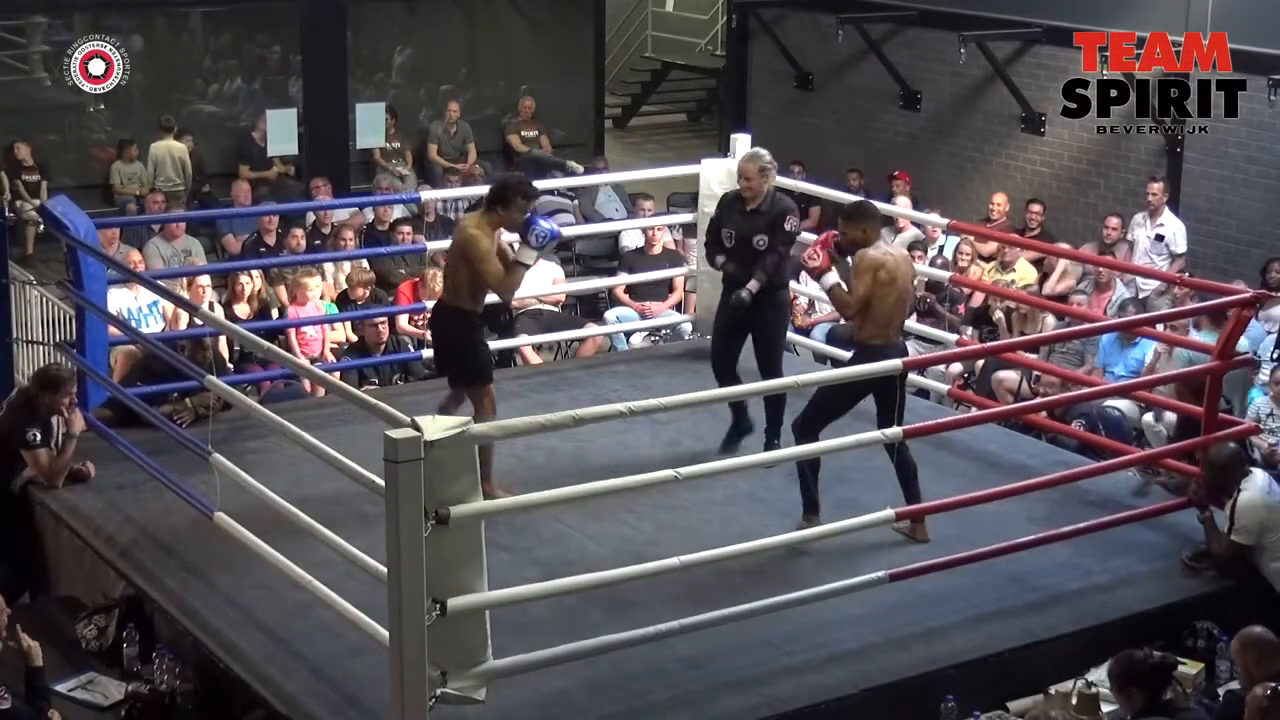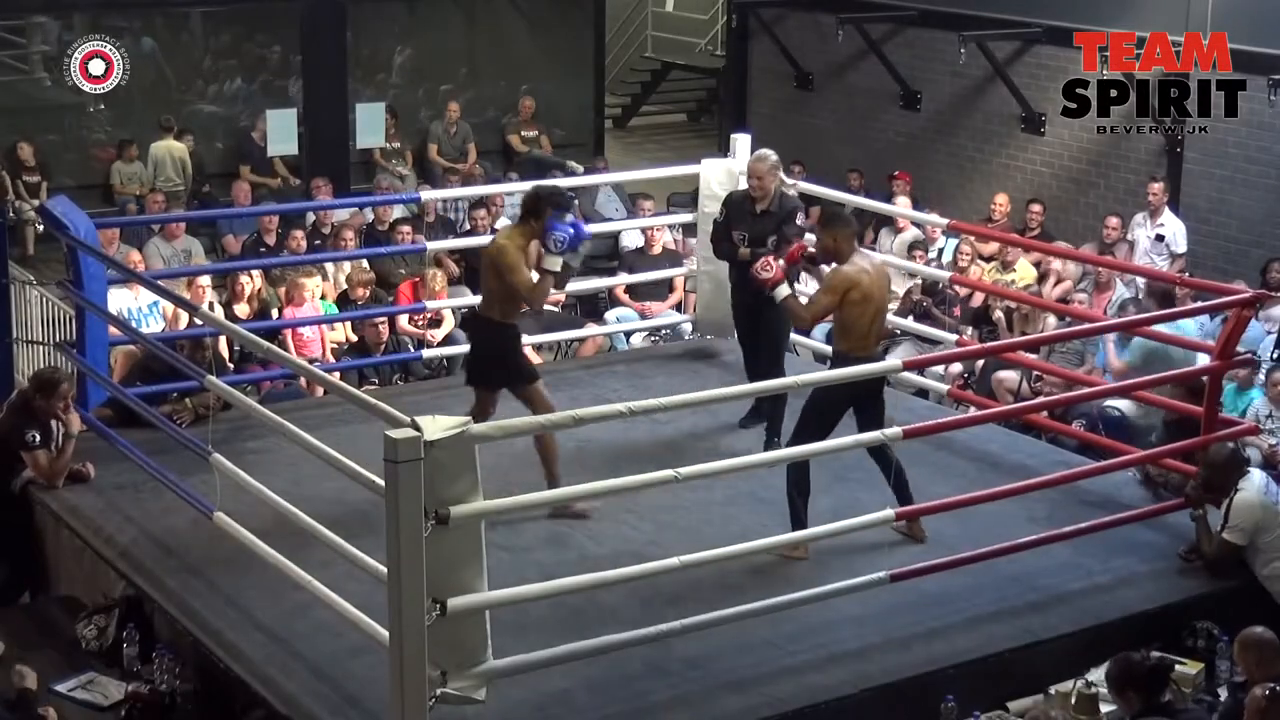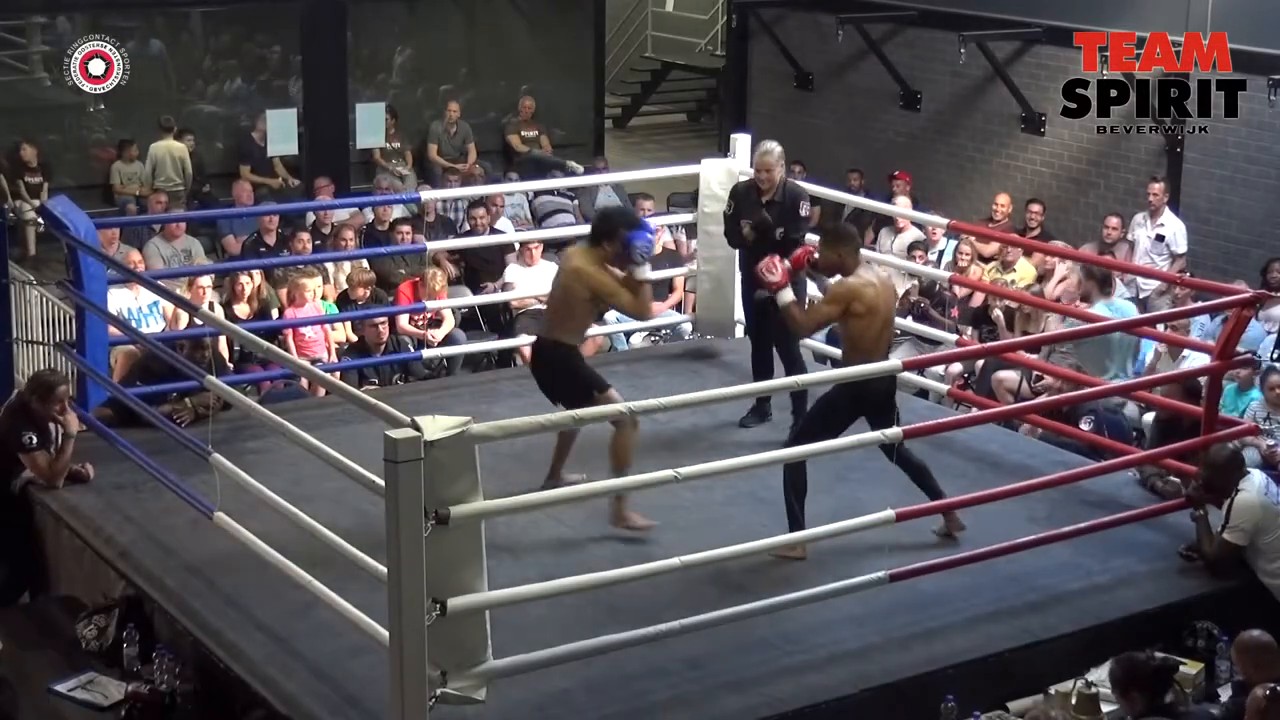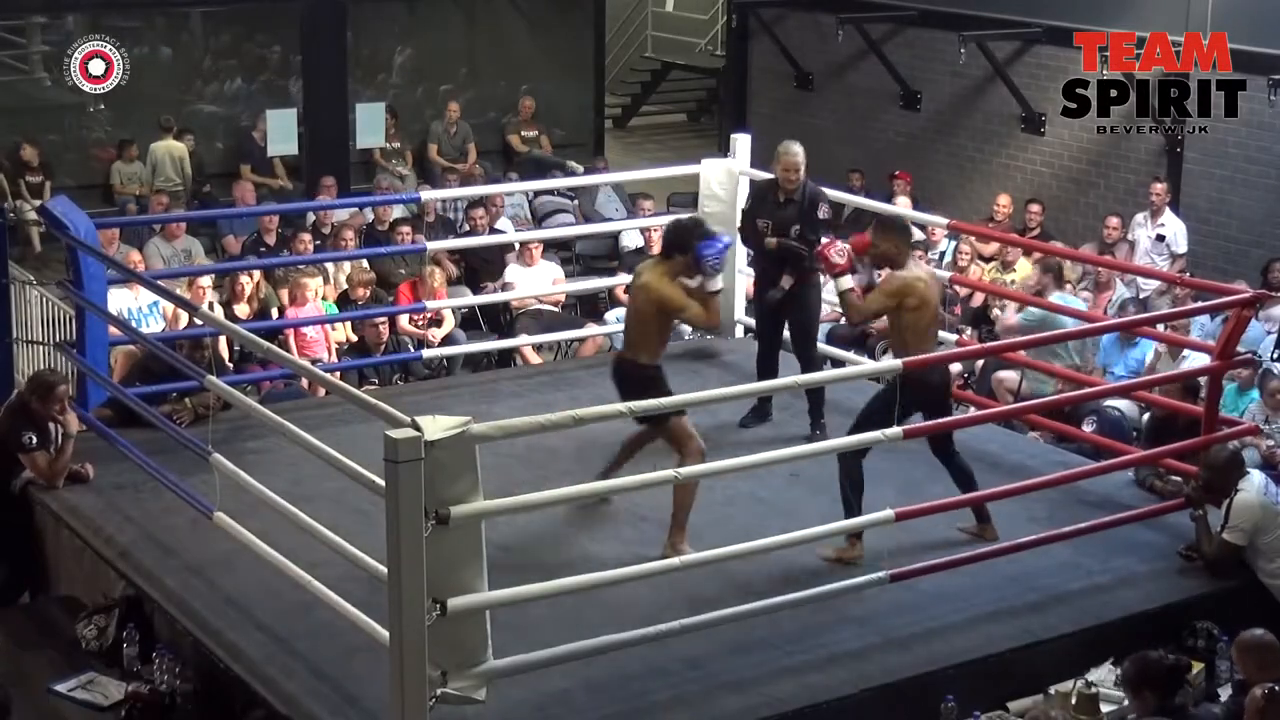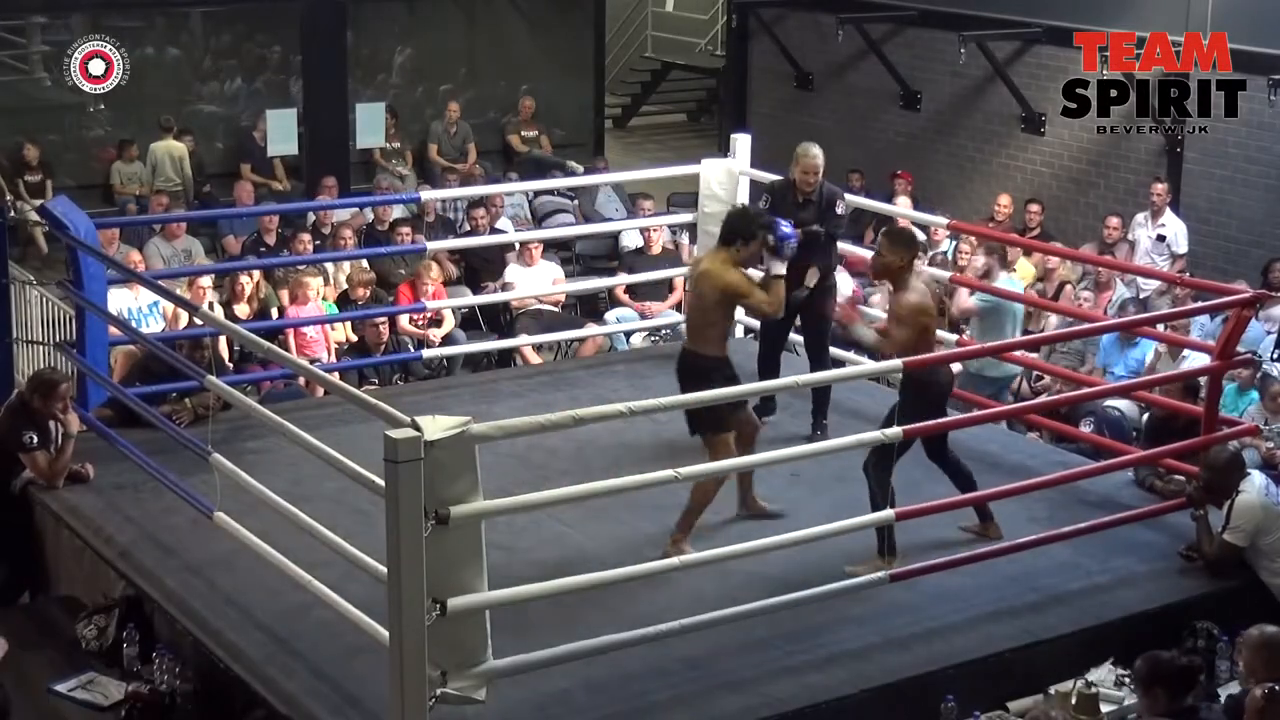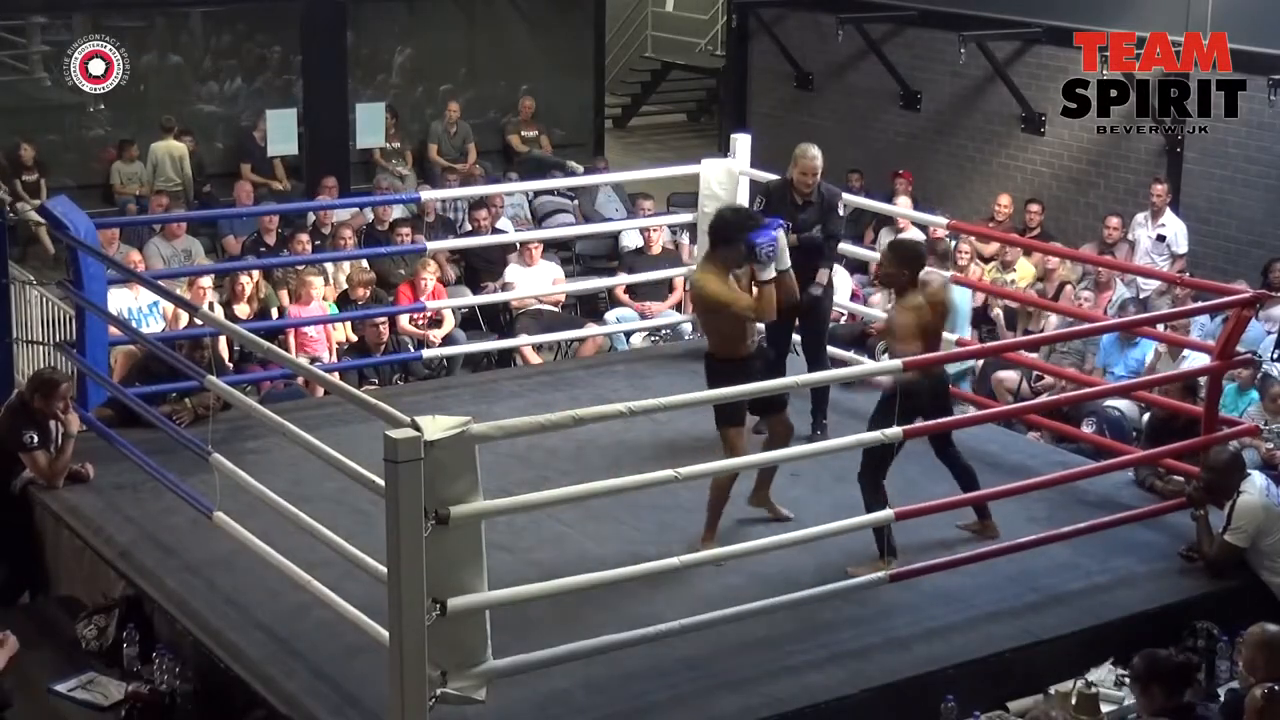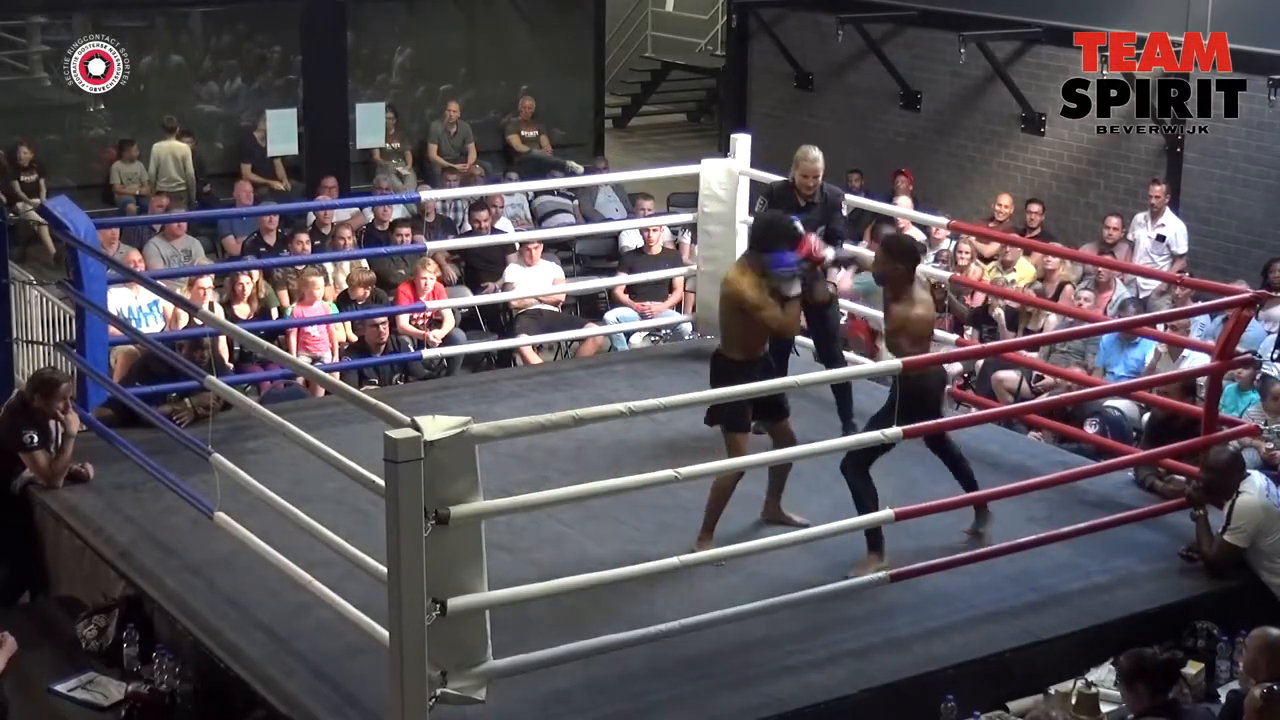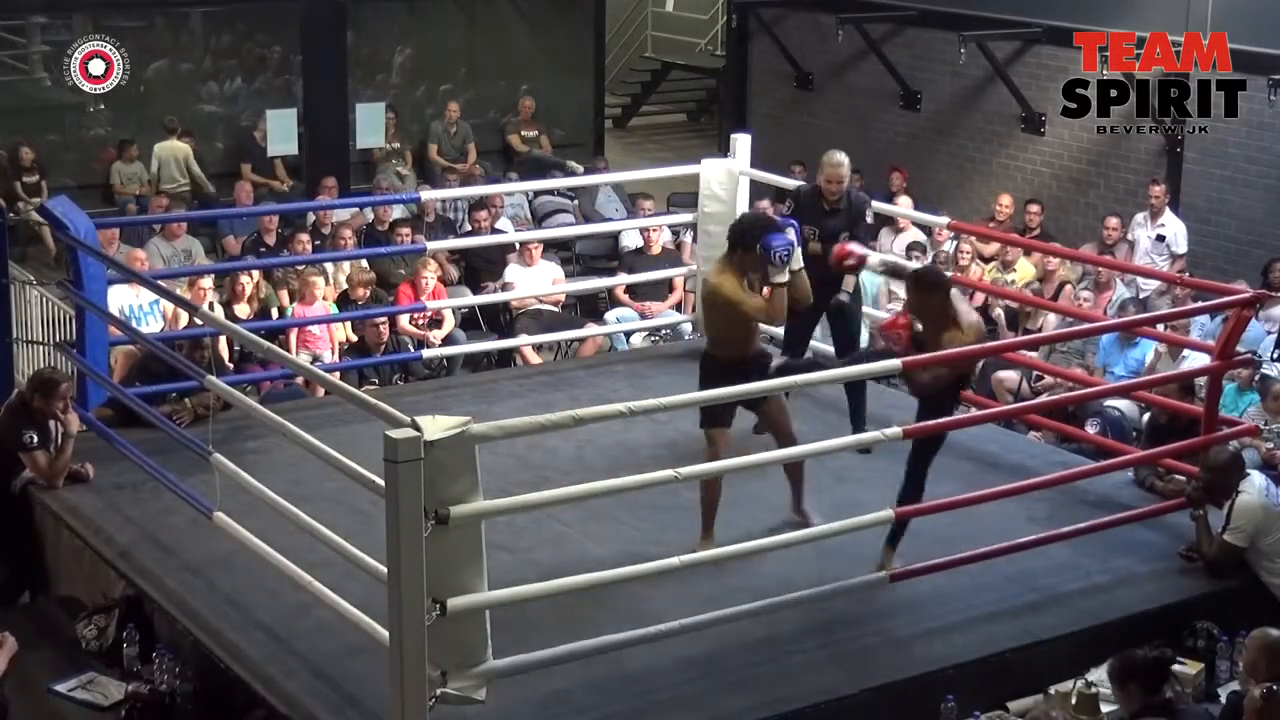
dt=0.3s
person 1, frame 1
left shoulder: (869, 258)
right shoulder: (903, 257)
left elbow: (849, 307)
left wrist: (823, 272)
right wrist: (841, 257)
left hip: (869, 358)
right hip: (897, 354)
left knee: (804, 427)
right knee: (894, 439)
left ankle: (810, 518)
right ankle: (917, 523)
person 1, frame 2
left shoulder: (844, 274)
right shoulder: (877, 267)
left elbow: (805, 321)
left wrist: (777, 285)
right wrist: (811, 266)
left hip: (848, 370)
right hip: (875, 365)
left knee: (799, 449)
right knee: (878, 444)
left ankle: (797, 540)
right ankle: (914, 522)
person 1, frame 3
left shoulder: (847, 288)
right shoulder: (881, 278)
left elbow: (803, 326)
left wrist: (780, 288)
right wrist: (814, 271)
left hip: (856, 383)
right hip: (884, 379)
left knee: (796, 451)
right knee: (896, 449)
left ankle: (794, 541)
right ankle: (950, 517)
person 1, frame 4
left shoulder: (900, 281)
right shoulder: (925, 273)
left elbow: (856, 316)
left wrist: (841, 273)
right wrist: (856, 261)
left hip: (908, 380)
right hip: (936, 373)
left knee: (849, 452)
right knee: (946, 450)
left ankle: (853, 542)
right ankle: (985, 524)
person 1, frame 5
left shoulder: (911, 300)
right shoulder: (910, 282)
left elbow: (888, 352)
left wrist: (856, 326)
left hip: (924, 388)
right hip: (934, 381)
left knee: (876, 466)
right knee: (940, 452)
left ankle: (886, 558)
right ankle: (987, 523)
person 1, frame 6
left shoulder: (902, 316)
right shoulder: (935, 284)
left elbow: (909, 374)
left hip: (912, 392)
right hip: (936, 384)
left knee: (870, 474)
right knee: (947, 451)
left ankle: (886, 559)
right ankle: (985, 521)
person 1, frame 7
left shoulder: (912, 313)
right shoulder: (910, 283)
left elbow: (913, 368)
left hip: (917, 390)
right hip: (932, 379)
left knee: (853, 465)
right knee: (941, 445)
left ankle: (876, 556)
right ankle: (981, 514)
person 1, frame 8
left shoulder: (966, 336)
right shoulder: (941, 294)
left elbow: (924, 384)
right elbow: (903, 270)
left wrist: (901, 352)
right wrist: (868, 260)
left hip: (943, 390)
left knee: (917, 468)
right knee: (850, 365)
left ankle: (890, 547)
person 2, frame 1
left shoulder: (488, 228)
right shoulder: (474, 236)
left elbow: (507, 267)
right elbow: (505, 290)
left wrist: (530, 250)
right wrist: (529, 250)
left hip: (454, 317)
right hip: (458, 322)
left knee: (459, 395)
right knee: (485, 404)
right ankle: (486, 486)
person 2, frame 2
left shoulder: (529, 240)
right shoulder: (506, 246)
left elbow: (555, 283)
right elbow: (535, 299)
left wrist: (565, 256)
right wrist: (554, 258)
left hip: (497, 330)
right hip: (495, 333)
left knee: (483, 409)
right knee: (544, 410)
person 2, frame 3
left shoulder: (576, 255)
right shoulder: (594, 275)
left elbow: (621, 288)
right elbow: (642, 311)
left wrist: (634, 271)
right wrist: (642, 269)
left hip: (545, 350)
right hip: (560, 356)
left knee: (577, 410)
right knee: (626, 419)
left ankle: (555, 476)
right ankle: (620, 509)
person 2, frame 4
left shoulder: (649, 268)
right shoulder: (661, 289)
left elbow: (688, 296)
right elbow: (711, 323)
left wrist: (707, 278)
right wrist: (713, 278)
left hip: (630, 366)
right hip: (641, 375)
left knee: (656, 428)
right knee: (692, 449)
left ankle: (605, 478)
right ankle: (676, 543)
person 2, frame 5
left shoulder: (714, 261)
right shoulder: (719, 275)
left elbow: (764, 295)
right elbow: (774, 310)
left wrist: (774, 264)
right wrist: (778, 266)
left hip: (715, 362)
right hip: (700, 369)
left knee: (750, 428)
right knee: (723, 458)
left ankle: (748, 501)
right ankle: (678, 540)
person 2, frame 6
left shoulder: (738, 264)
right shoulder: (707, 283)
right elbow: (765, 314)
left wrist: (779, 256)
right wrist: (766, 268)
left hip: (756, 356)
right hip: (726, 367)
left knee: (783, 429)
right knee: (736, 456)
left ankle: (761, 495)
right ankle: (708, 538)
person 2, frame 7
left shoulder: (767, 267)
right shoulder: (740, 285)
left elbow: (820, 295)
right elbow: (790, 328)
right wrist: (792, 285)
left hip: (760, 363)
right hip: (731, 370)
left knee: (786, 439)
right knee: (738, 460)
left ankle: (773, 506)
right ankle: (705, 537)
person 2, frame 8
left shoulder: (756, 267)
right shoulder: (719, 284)
left elbow: (805, 300)
right elbow: (774, 316)
left wrist: (794, 259)
right wrist: (779, 272)
left hip: (754, 360)
right hip: (720, 369)
left knee: (787, 437)
right knee: (718, 457)
left ankle: (798, 505)
right ankle: (707, 536)
person 3, frame 1
left shoulder: (784, 209)
right shoulder: (728, 202)
left elbow: (776, 256)
right elbow: (711, 244)
left wrist: (750, 288)
right wrist: (722, 264)
left hip: (770, 298)
right hip: (732, 294)
left knee: (769, 369)
right knee: (720, 362)
left ankle: (773, 439)
right ankle: (740, 421)
person 3, frame 2
left shoulder: (791, 207)
right shoulder: (734, 202)
left elbow: (788, 250)
right elbow: (719, 245)
right wrist: (751, 254)
right hip: (742, 291)
left knee: (773, 363)
right knee: (751, 354)
left ankle: (773, 436)
right ankle: (762, 404)
person 3, frame 3
left shoulder: (796, 196)
right shoulder: (741, 192)
left elbow: (793, 245)
right elbow: (732, 237)
right wrist: (751, 230)
right hip: (752, 280)
left knee: (788, 348)
right knee: (759, 344)
left ankle: (801, 418)
right ankle: (762, 405)
person 3, frame 4
left shoulder: (815, 197)
right shoulder: (760, 192)
left elbow: (808, 247)
right elbow: (747, 235)
left wrist: (784, 286)
right wrist: (778, 243)
left hip: (803, 284)
right hip: (766, 280)
left knee: (806, 351)
right knee: (766, 345)
left ankle: (818, 420)
right ankle: (763, 406)
person 3, frame 5
left shoulder: (833, 197)
right shoulder: (775, 191)
left elbow: (827, 246)
left wrist: (807, 286)
right wrist: (801, 234)
left hip: (818, 285)
right hip: (780, 281)
left knee: (818, 352)
right knee: (769, 345)
left ankle: (820, 420)
right ankle: (766, 404)
person 3, frame 6
left shoulder: (831, 197)
right shoulder: (772, 192)
left elbow: (831, 245)
left wrist: (819, 284)
right wrist: (795, 240)
left hip: (815, 284)
left knee: (816, 352)
right knee: (775, 349)
left ankle: (819, 421)
person 3, frame 7
left shoulder: (834, 198)
right shoulder: (775, 194)
left elbow: (835, 244)
left knee: (832, 352)
right knee: (778, 349)
left ankle: (848, 421)
person 3, frame 8
left shoulder: (860, 204)
right shoulder: (801, 197)
left wrist: (845, 292)
right wrist: (822, 249)
left hip: (844, 288)
right hip: (806, 286)
left knee: (851, 358)
right knee: (792, 350)
left ankle: (859, 426)
person 4, frame 1
left shoulder: (41, 405)
right shoulder: (24, 421)
left elbow: (51, 458)
right elbow: (53, 479)
left wrist: (74, 468)
right wrist: (73, 433)
left knee: (27, 559)
right knee: (20, 565)
person 4, frame 2
left shoulder: (42, 408)
right shoulder: (23, 423)
left elbow: (51, 460)
right elbow: (53, 479)
left wrist: (74, 469)
right wrist: (71, 433)
left knee: (25, 559)
right knee: (20, 566)
person 4, frame 3
left shoulder: (42, 412)
right shoulder: (20, 425)
left elbow: (51, 461)
right elbow: (53, 479)
left wrist: (73, 469)
right wrist: (70, 434)
left knee: (26, 560)
right knee: (21, 566)
person 4, frame 4
left shoulder: (42, 412)
right shoulder: (20, 425)
left elbow: (51, 461)
right elbow: (53, 479)
left wrist: (73, 470)
right wrist: (70, 434)
left knee: (26, 560)
right knee: (22, 567)
person 4, frame 5
left shoulder: (42, 412)
right shoulder: (20, 424)
left elbow: (51, 461)
right elbow: (53, 479)
left wrist: (74, 470)
right wrist: (70, 434)
left knee: (27, 560)
right knee: (22, 567)
person 4, frame 6
left shoulder: (41, 412)
right shoulder: (20, 424)
left elbow: (51, 462)
right elbow: (53, 479)
left wrist: (74, 470)
right wrist: (70, 434)
left knee: (28, 562)
right knee: (23, 568)
person 4, frame 7
left shoulder: (41, 412)
right shoulder: (20, 424)
left elbow: (51, 462)
right elbow: (53, 479)
left wrist: (74, 470)
right wrist: (70, 434)
left knee: (29, 562)
right knee: (23, 568)
person 4, frame 8
left shoulder: (41, 412)
right shoulder: (20, 424)
left elbow: (51, 462)
right elbow: (53, 479)
left wrist: (74, 470)
right wrist: (70, 434)
left knee: (28, 563)
right knee: (23, 569)
